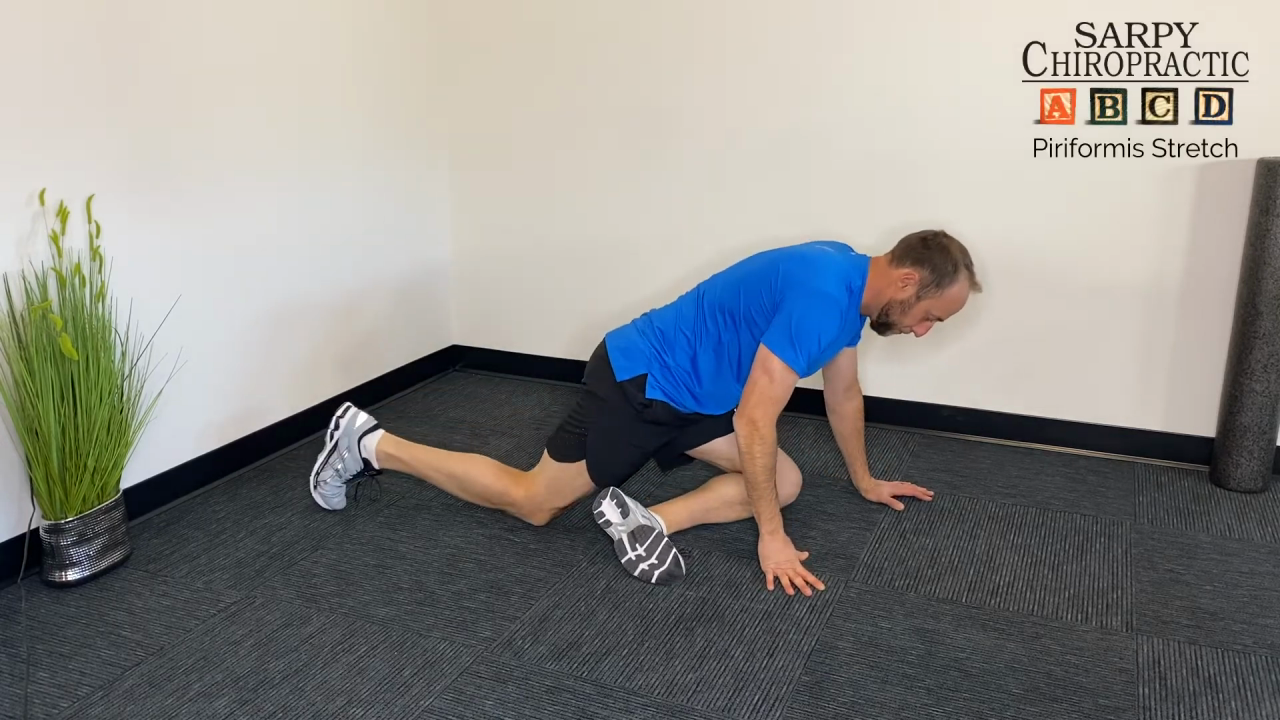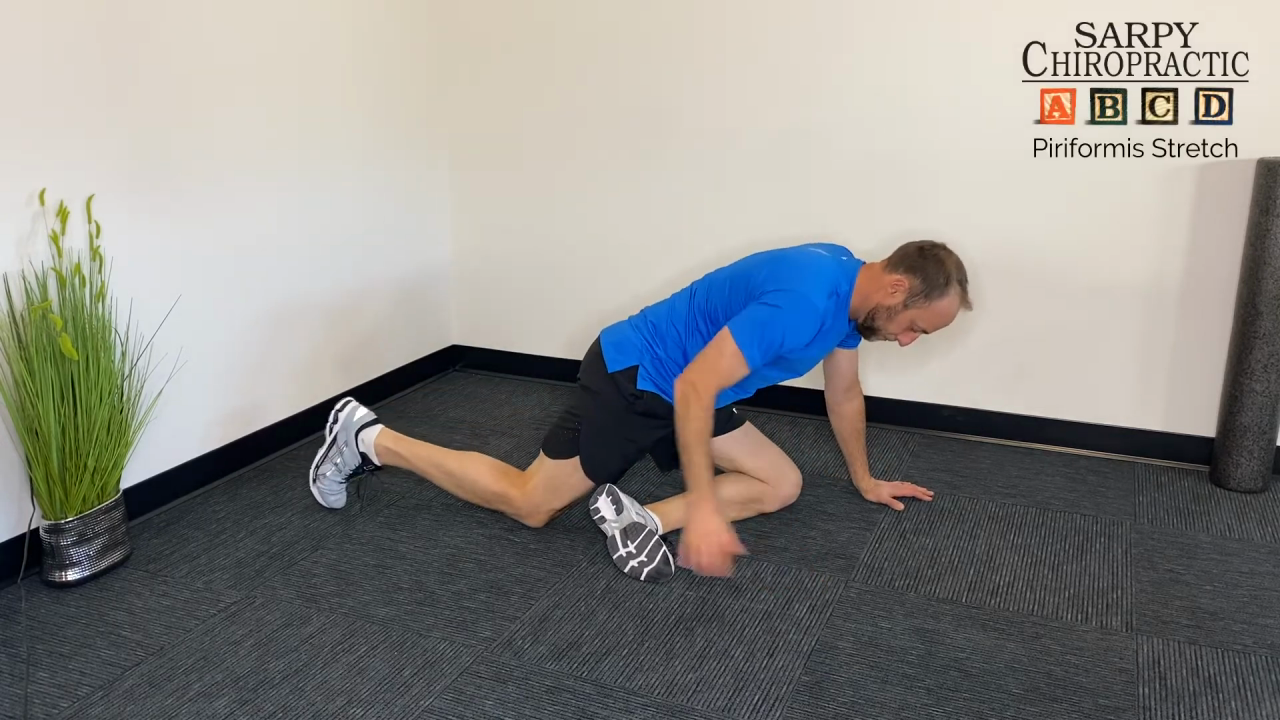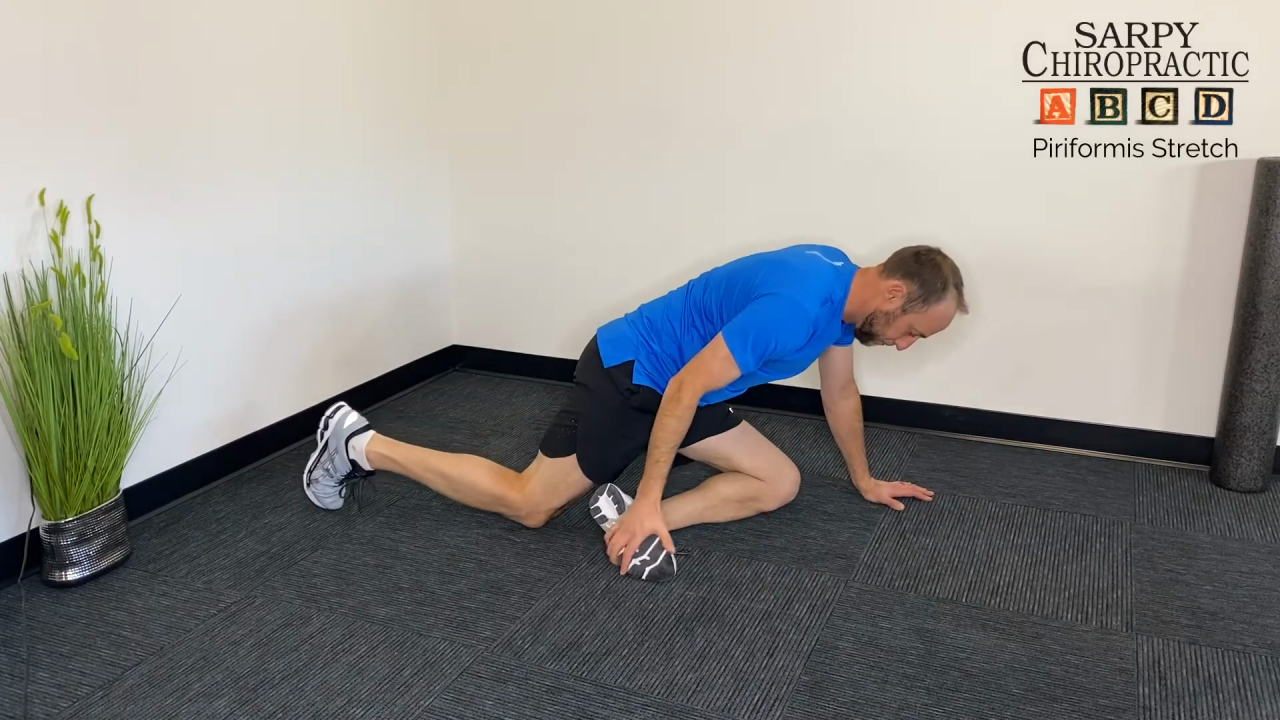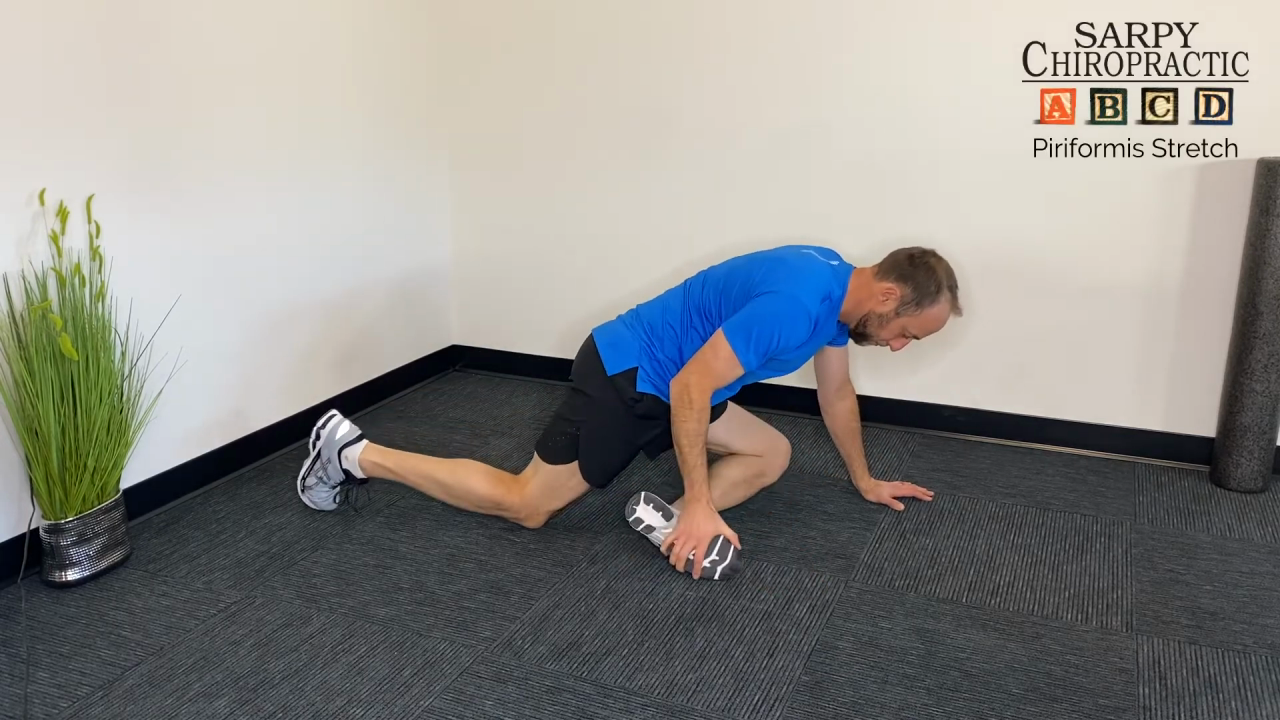
dt=0.4s
person 1, frame 1
left shoulder: (851, 284)
right shoulder: (824, 295)
left elbow: (843, 391)
right elbow: (753, 421)
left wrist: (865, 481)
right wrist: (770, 537)
left hip: (682, 393)
right hip: (637, 381)
left knee: (785, 482)
right knee: (531, 503)
left ankle: (646, 522)
right ankle: (371, 444)
person 1, frame 2
left shoulder: (849, 288)
right shoulder: (803, 302)
left elbow: (844, 394)
right elbow: (693, 386)
left wrist: (865, 481)
right wrist: (704, 505)
left hip: (683, 385)
right hip: (633, 377)
left knee: (781, 485)
right knee: (528, 504)
left ankle: (641, 519)
right ankle: (370, 438)
person 1, frame 3
left shoulder: (843, 287)
right shoulder: (797, 305)
left elbow: (840, 392)
right elbow: (684, 389)
left wrist: (865, 481)
right wrist: (651, 501)
left hip: (670, 383)
right hip: (629, 373)
left knee: (779, 484)
right knee: (527, 504)
left ankle: (634, 518)
right ankle: (361, 444)
person 1, frame 4
left shoulder: (837, 287)
right shoulder: (795, 303)
left elbow: (837, 392)
right elbow: (691, 388)
left wrist: (865, 481)
right wrist: (700, 504)
left hip: (661, 381)
right hip: (626, 375)
left knee: (772, 454)
right knee: (525, 505)
left ankle: (669, 519)
right ankle: (355, 453)
